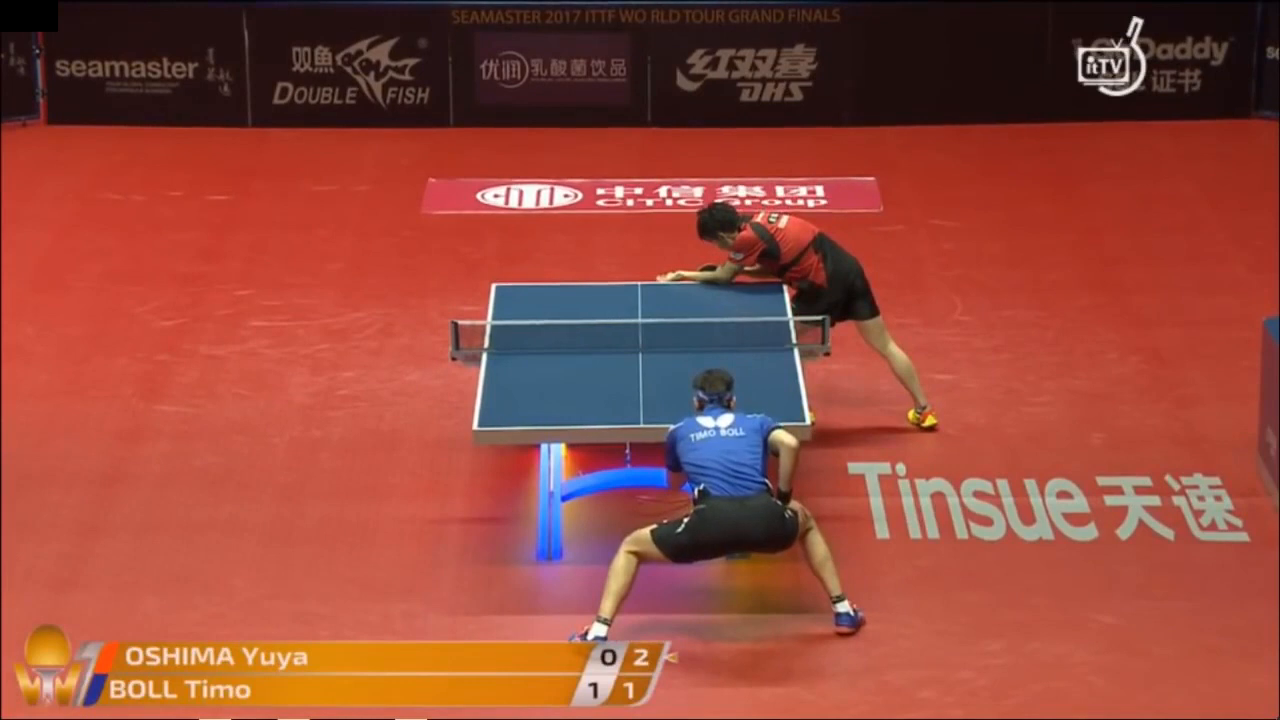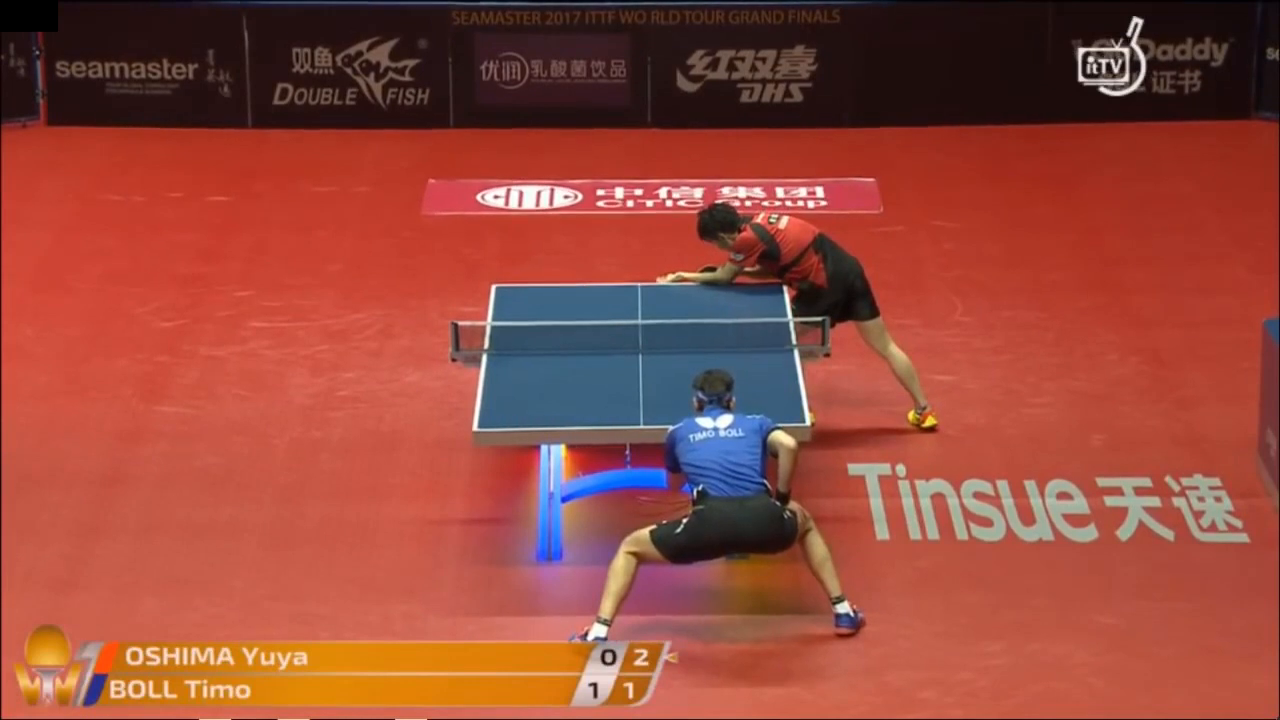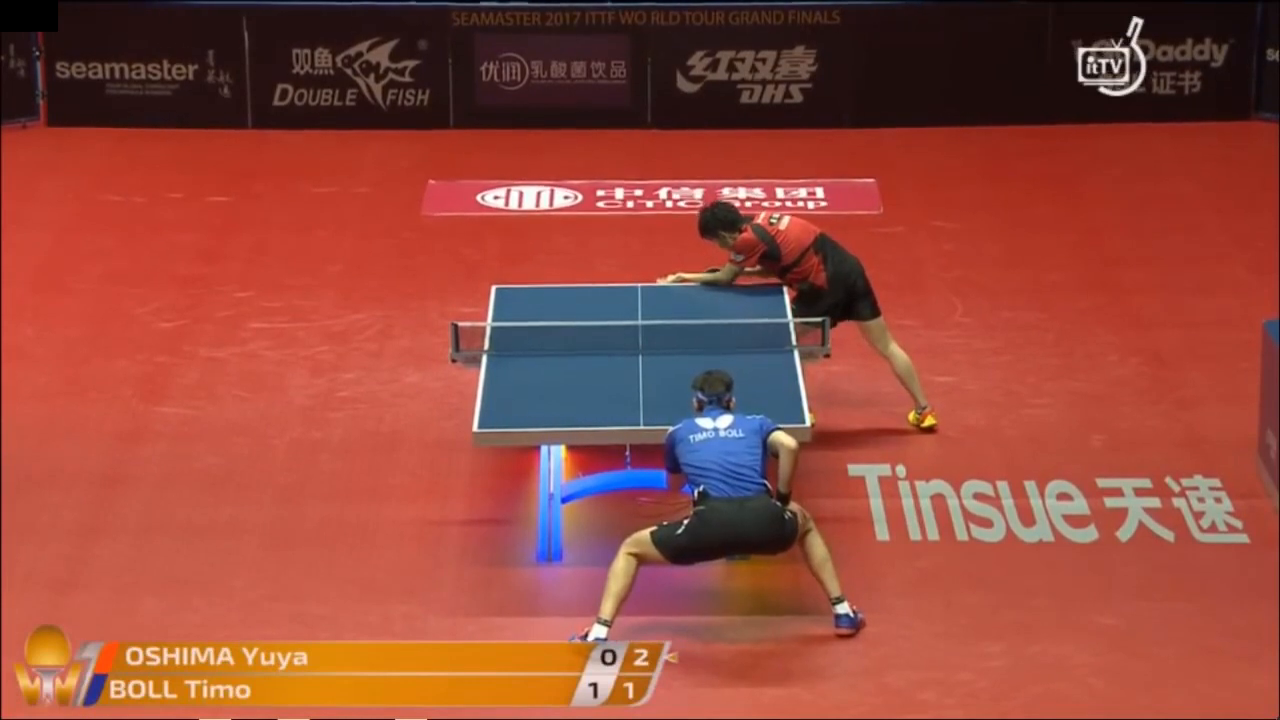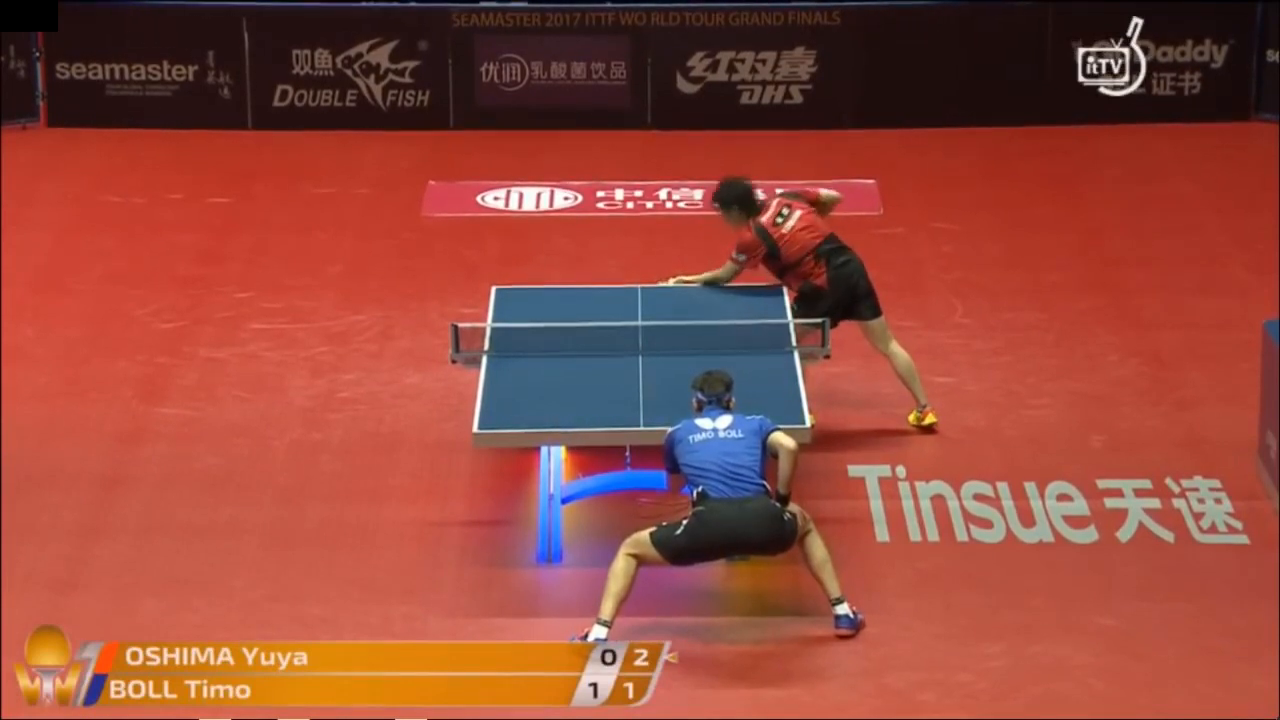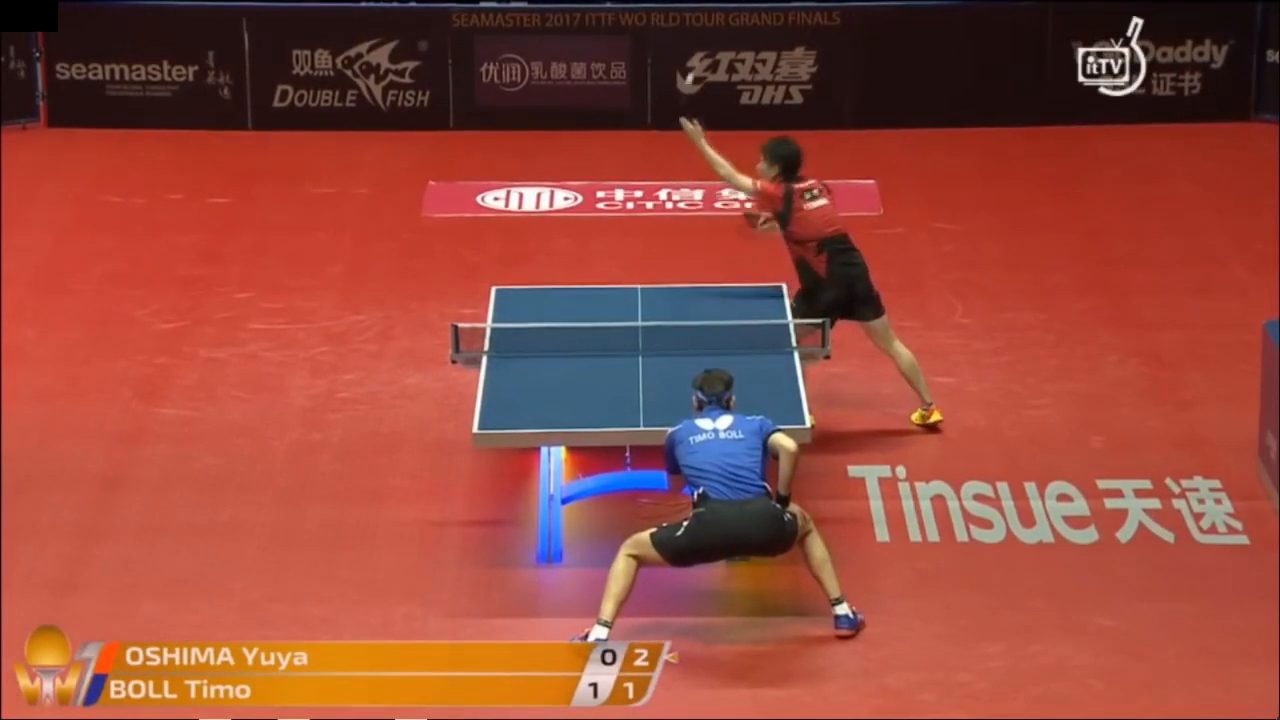
dt=0.4s
person 1, frame 1
left shoulder: (680, 431)
right shoulder: (757, 422)
right elbow: (790, 444)
right wrist: (784, 497)
left hip: (711, 523)
right hip: (764, 520)
left knee: (630, 547)
right knee: (806, 522)
left ankle: (598, 634)
right ankle: (843, 612)
person 1, frame 2
left shoulder: (679, 431)
right shoulder: (756, 423)
right elbow: (788, 445)
right wrist: (783, 498)
left hip: (710, 523)
right hip: (762, 521)
left knee: (630, 548)
right knee: (805, 523)
left ankle: (598, 634)
right ankle: (843, 613)
person 1, frame 3
left shoulder: (679, 433)
right shoulder: (756, 423)
right elbow: (789, 446)
right wrist: (783, 499)
left hip: (710, 524)
right hip: (763, 521)
left knee: (630, 549)
right knee: (804, 524)
left ankle: (598, 635)
right ankle: (843, 613)
person 1, frame 4
left shoulder: (678, 433)
right shoulder: (755, 423)
right elbow: (788, 446)
right wrist: (782, 499)
left hip: (710, 525)
right hip: (762, 522)
left knee: (629, 549)
right knee: (804, 524)
left ankle: (598, 635)
right ankle: (843, 614)
person 1, frame 5
left shoulder: (678, 434)
right shoulder: (756, 424)
right elbow: (789, 448)
right wrist: (783, 501)
left hip: (710, 527)
right hip: (763, 524)
left knee: (630, 550)
right knee: (804, 524)
left ankle: (599, 635)
right ankle: (843, 614)
person 2, frame 1
left shoulder: (748, 238)
right shoulder: (762, 219)
left elbow: (723, 277)
left wrist: (681, 275)
right wrist: (745, 269)
left hip: (825, 284)
right hip: (849, 268)
right knee: (885, 345)
right ankle: (922, 409)
person 2, frame 2
left shoulder: (748, 239)
right shoulder: (761, 220)
left elbow: (724, 277)
left wrist: (681, 276)
right wrist: (744, 270)
left hip: (825, 285)
right hip: (849, 268)
right knee: (885, 346)
right ankle: (923, 409)
person 2, frame 3
left shoulder: (748, 239)
right shoulder: (764, 218)
left elbow: (725, 278)
left wrist: (682, 277)
right wrist: (752, 270)
left hip: (826, 285)
right hip: (850, 267)
right knee: (886, 346)
right ankle: (923, 410)
person 2, frame 4
left shoulder: (753, 236)
right shoulder: (788, 198)
left elbow: (725, 276)
right elbow: (834, 198)
left wrist: (683, 280)
left hip: (824, 287)
right hip: (852, 268)
right knee: (887, 344)
right ankle: (923, 409)
person 2, frame 5
left shoulder: (779, 195)
right shoulder: (818, 188)
left elbow: (730, 176)
left wrist: (699, 141)
right wrist: (777, 224)
left hip: (825, 282)
right hip: (855, 269)
right knee: (889, 344)
right ankle: (928, 407)
